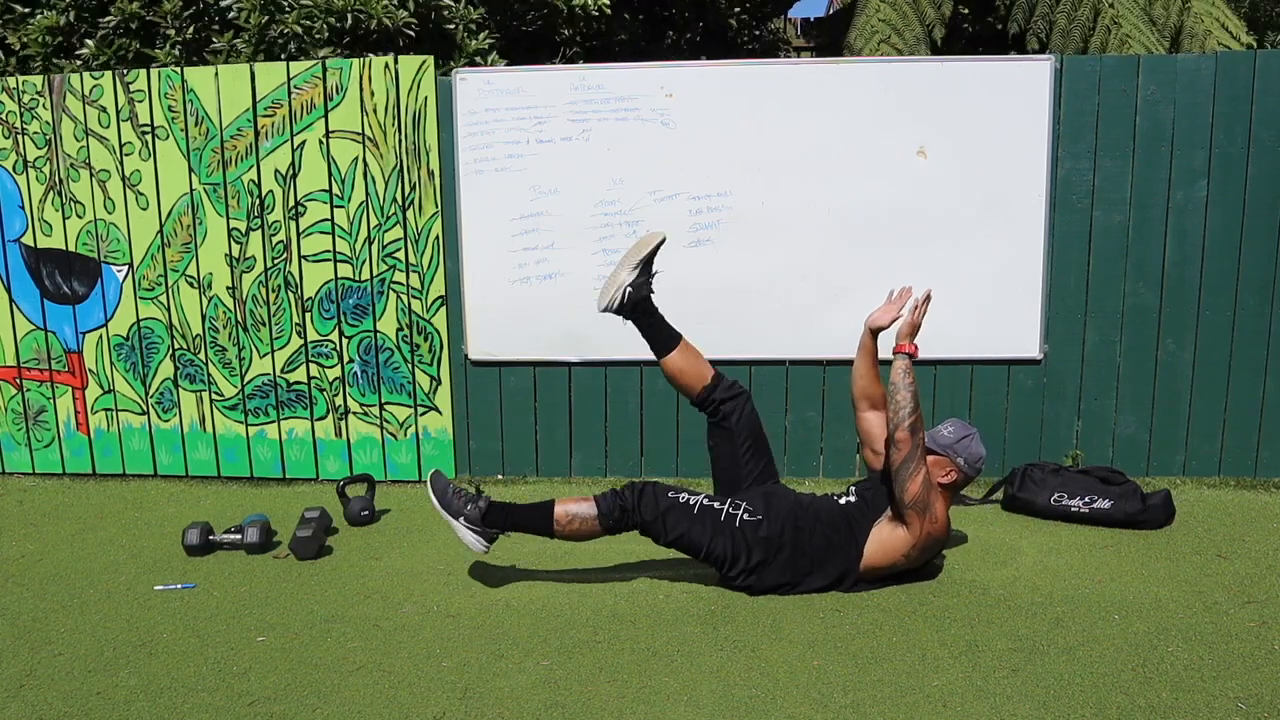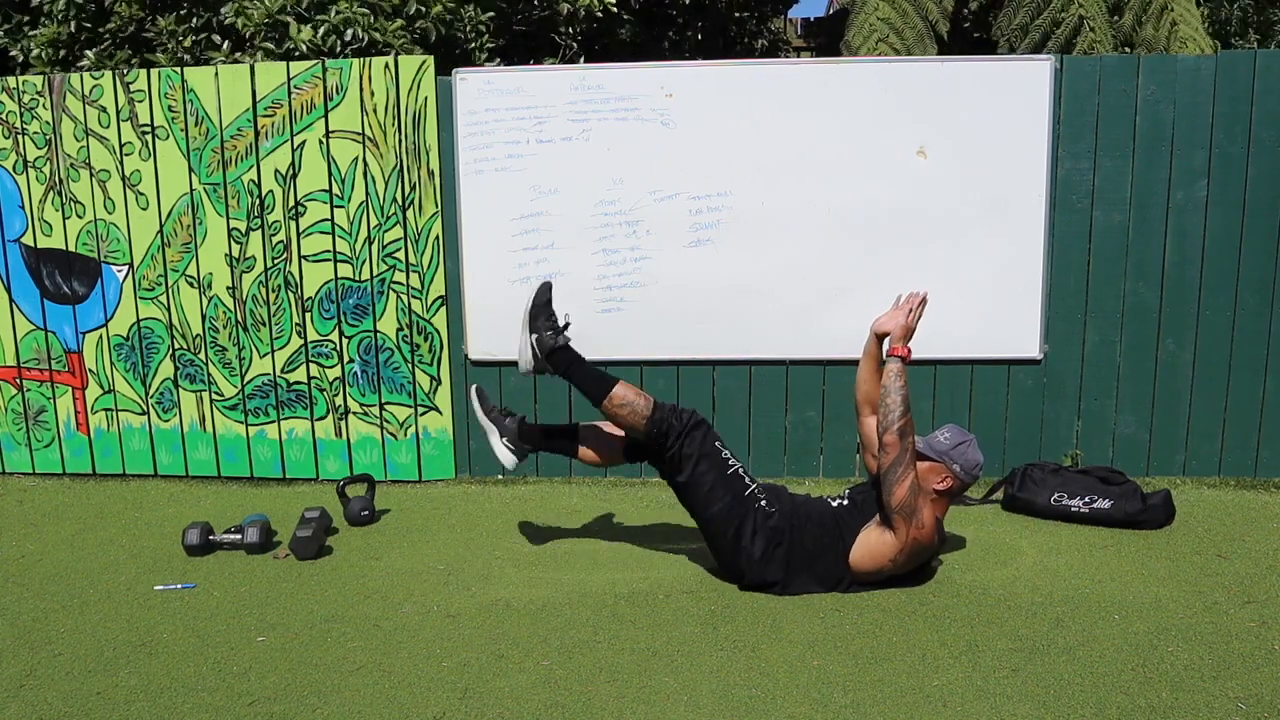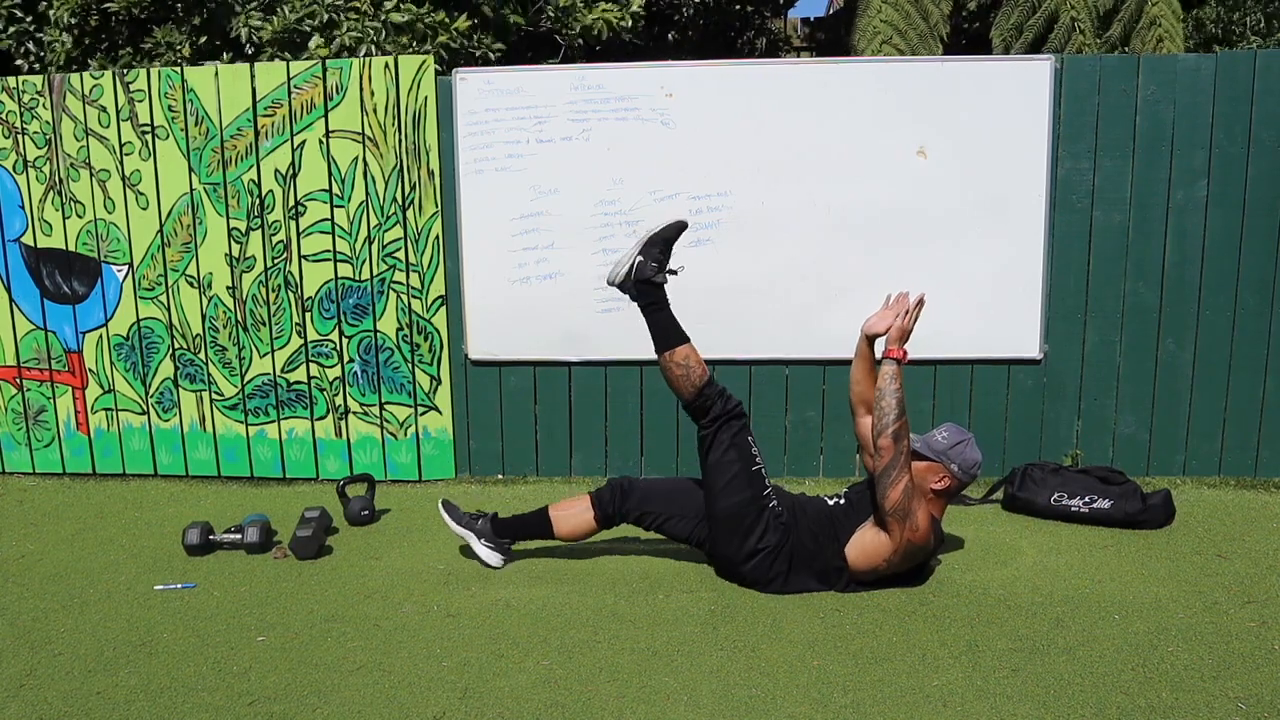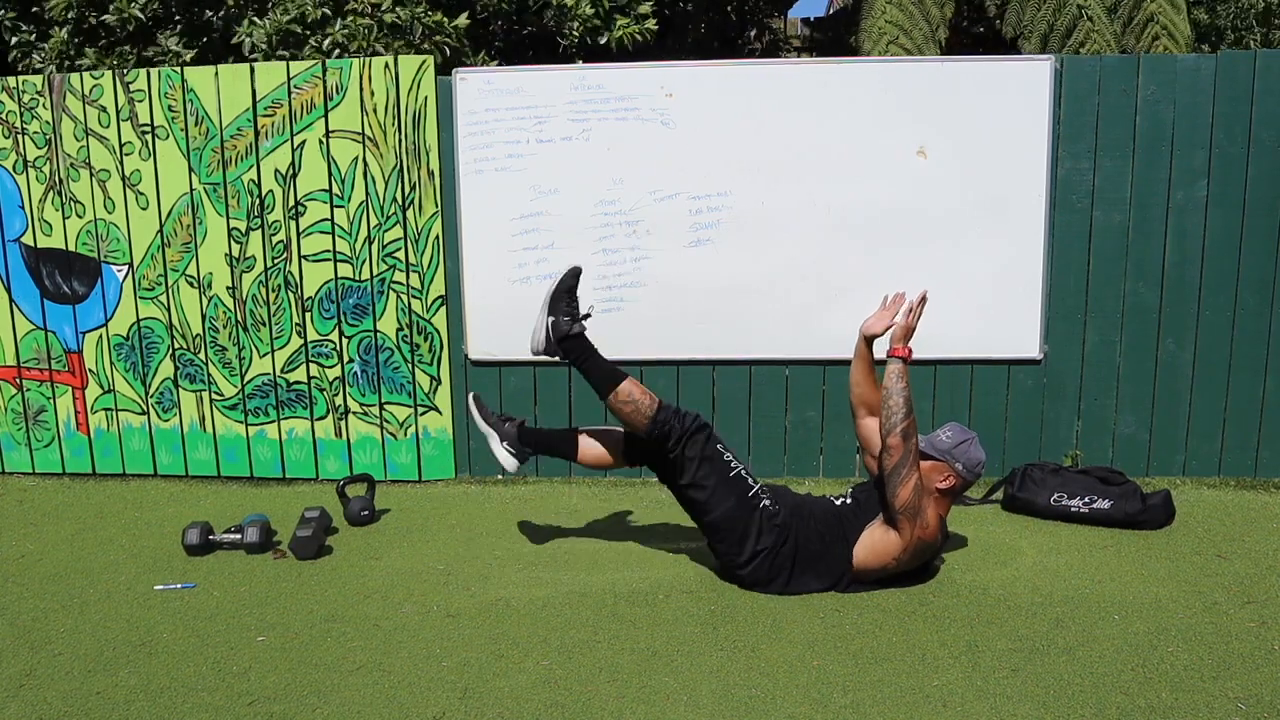
dt=0.2s
person 1, frame 1
left shoulder: (923, 525)
right shoulder: (892, 480)
left elbow: (904, 428)
right elbow: (863, 402)
left wrist: (905, 350)
right wrist: (871, 332)
left hip: (765, 549)
right hip: (761, 506)
left knee: (640, 502)
right knee: (728, 399)
left ankle: (494, 517)
right ankle: (639, 304)
person 1, frame 2
left shoulder: (918, 534)
right shoulder: (903, 497)
left elbow: (891, 447)
right elbow: (870, 417)
left wrist: (901, 351)
right wrist: (876, 340)
left hip: (764, 550)
right hip: (770, 525)
left knee: (677, 428)
right knee: (651, 437)
left ankle: (555, 355)
right ankle: (526, 437)
person 1, frame 3
left shoulder: (913, 533)
right shoulder: (898, 498)
left elbow: (887, 447)
right elbow: (864, 412)
left wrist: (894, 354)
right wrist: (867, 339)
left hip: (761, 549)
right hip: (756, 527)
left knee: (724, 416)
right knee: (623, 495)
left ankle: (648, 291)
right ankle: (504, 534)
person 1, frame 4
left shoulder: (921, 530)
right shoulder: (902, 495)
left elbow: (896, 447)
right elbow: (867, 415)
left wrist: (899, 353)
right wrist: (866, 339)
left hip: (765, 548)
right hip: (766, 517)
left knee: (682, 436)
right knee: (652, 439)
left ankle: (567, 342)
right ankle: (527, 441)
